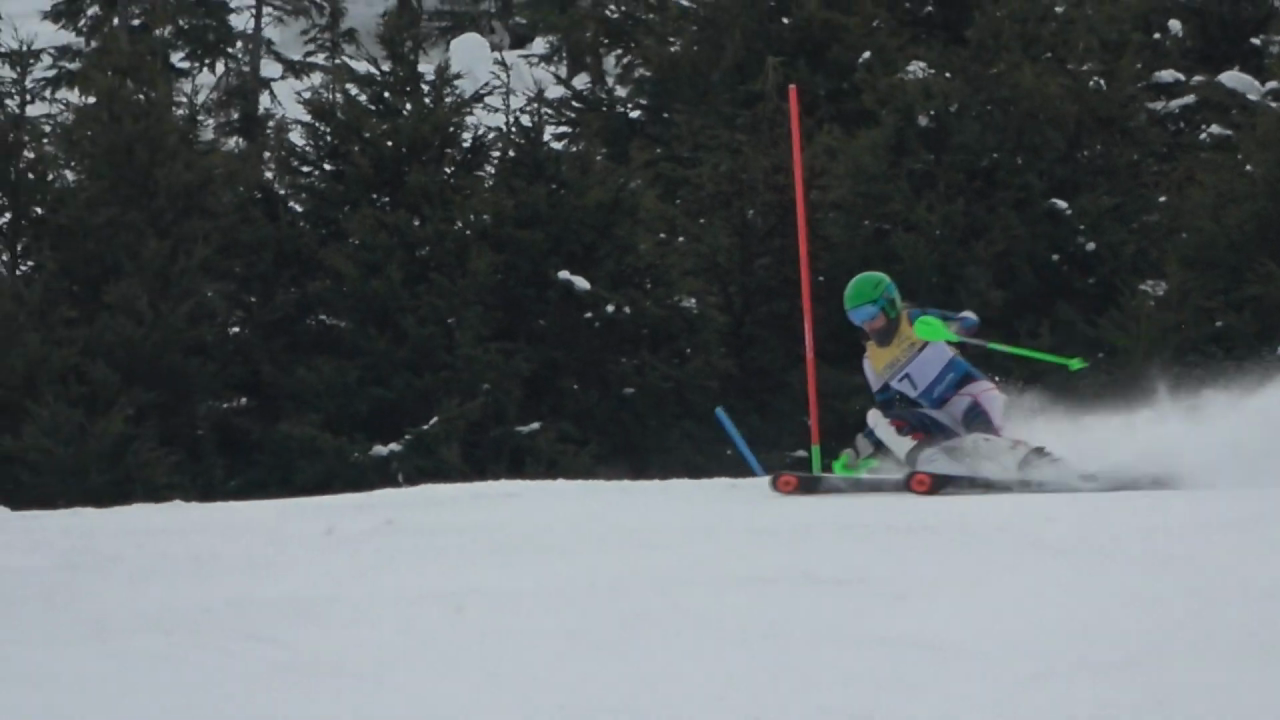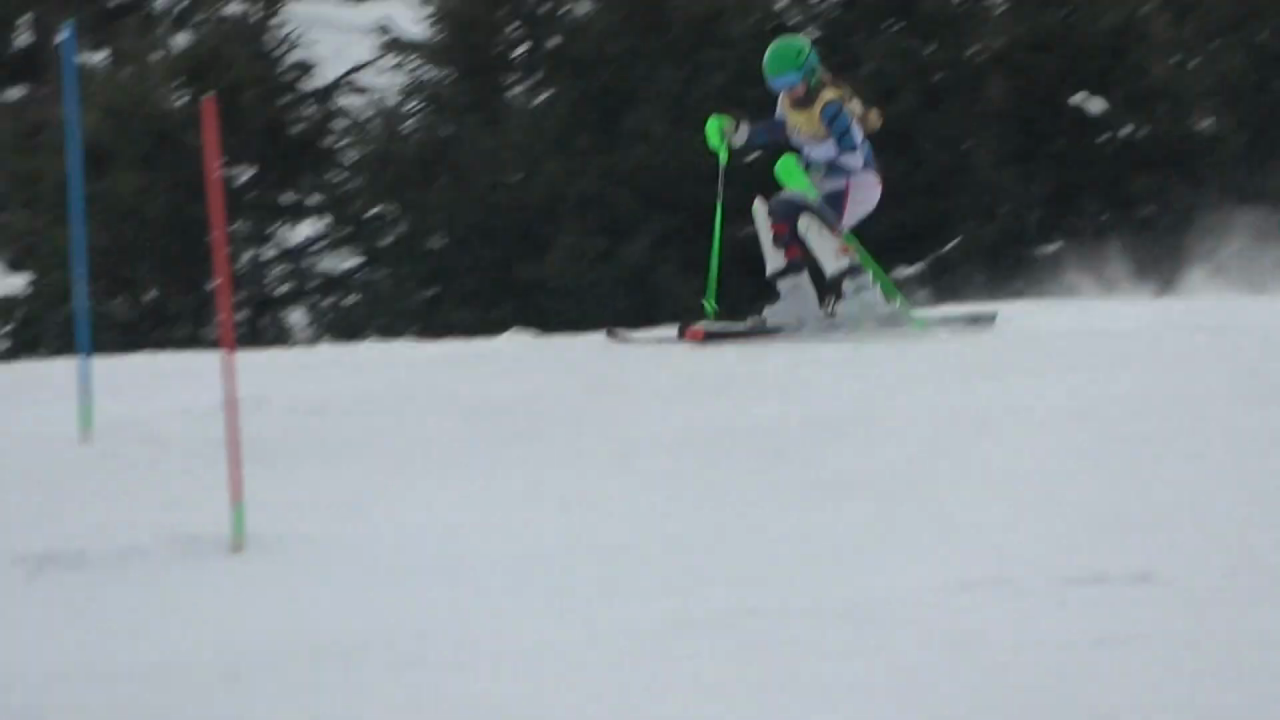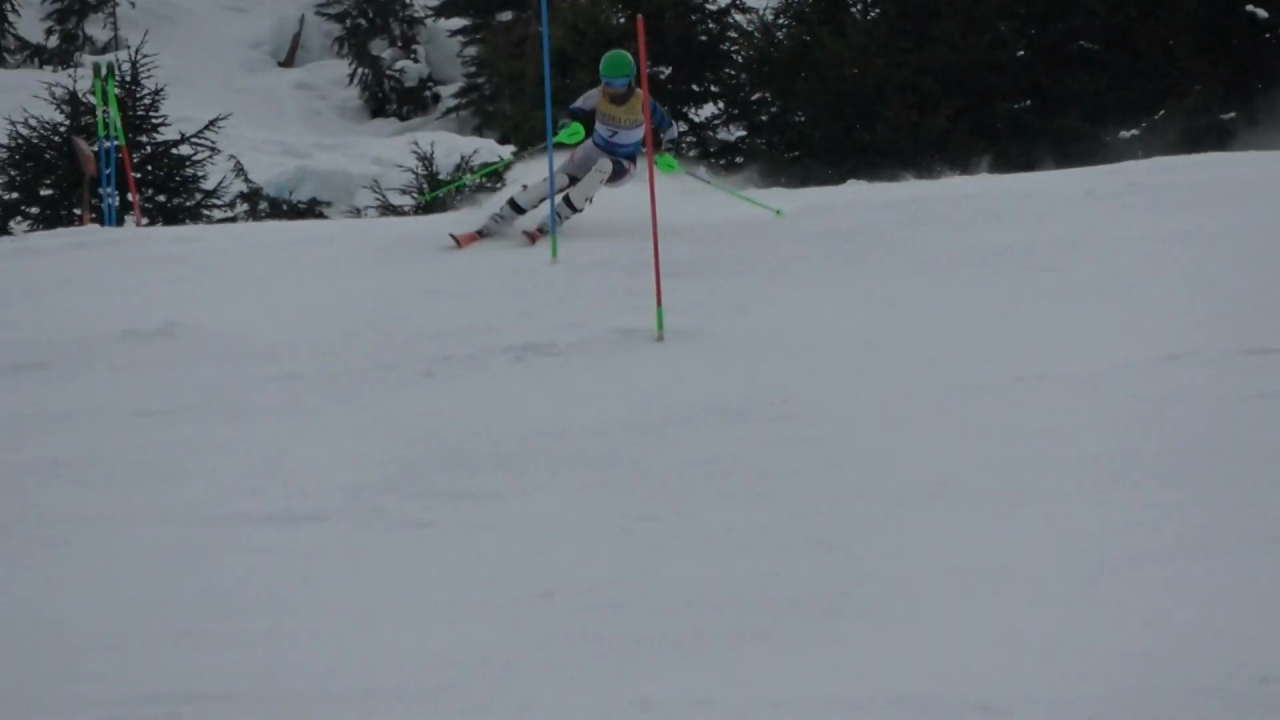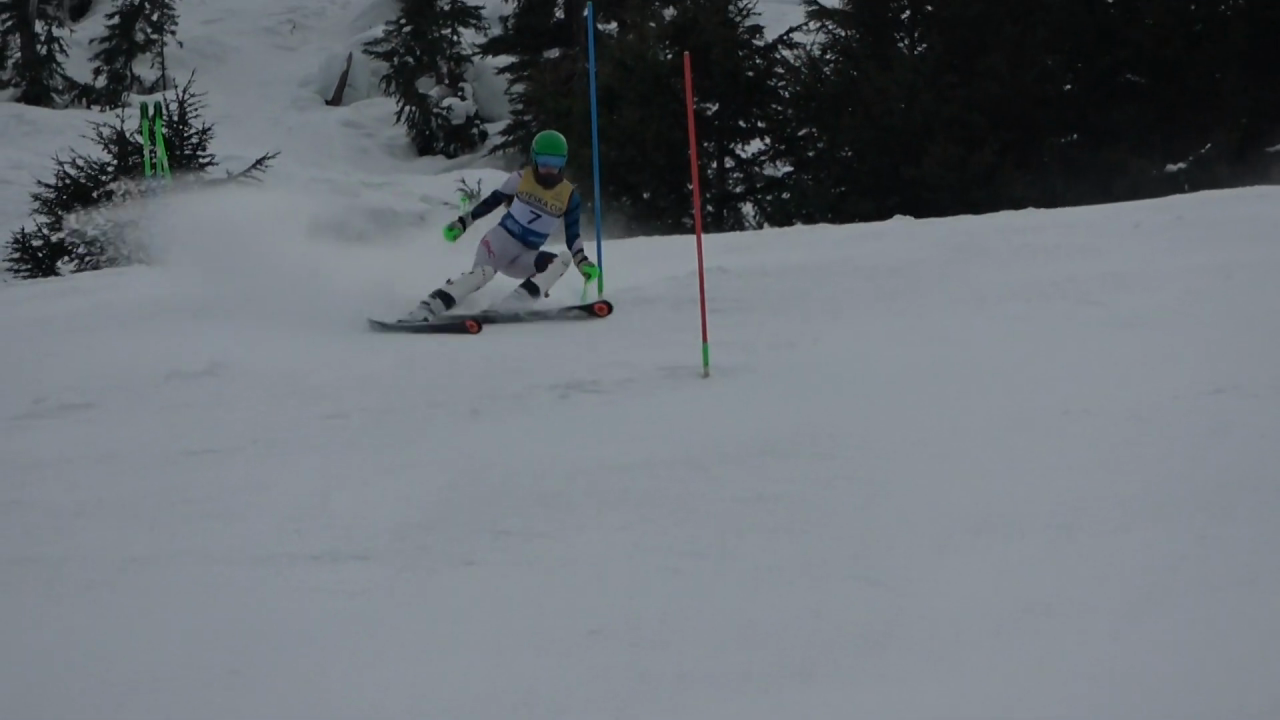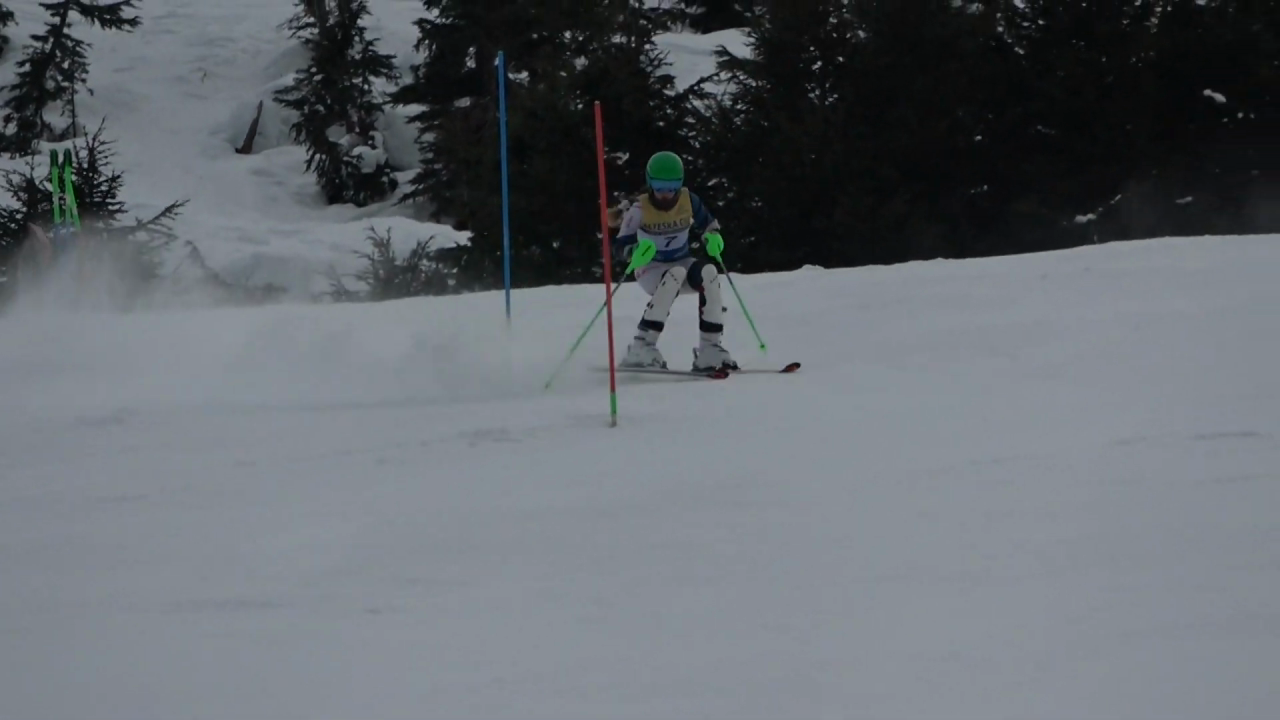
dt=0.5s
person 1, frame 1
left shoulder: (913, 321)
right shoulder: (872, 360)
left elbow: (970, 321)
right elbow: (887, 407)
left wrist: (949, 329)
right wrist: (859, 450)
left hip: (973, 394)
right hip: (943, 417)
right knee: (877, 417)
person 1, frame 2
left shoulder: (831, 105)
right shoulder: (788, 101)
left elbow: (854, 157)
right elbow: (775, 131)
left wrist: (818, 173)
right wrist: (736, 130)
left hip: (859, 183)
right hip: (825, 182)
left knee: (808, 222)
right knee: (766, 211)
left ankle: (857, 290)
person 1, frame 3
left shoulder: (643, 103)
right shoulder: (598, 95)
left elbow: (669, 126)
right elbow: (571, 115)
left wrist: (667, 152)
right wrist: (567, 127)
left hip: (622, 165)
right hip: (593, 151)
left knee: (604, 167)
right knee: (556, 182)
left ankle: (553, 220)
right ankle: (499, 220)
person 1, frame 4
left shoulder: (569, 195)
right shoulder: (522, 178)
left elbow: (572, 234)
right elbow: (495, 199)
left wrist: (582, 262)
right wrist: (463, 222)
left hip: (524, 258)
right hip: (501, 239)
left knee: (563, 260)
right knee: (483, 273)
left ankle: (515, 305)
right ankle: (427, 311)
person 1, frame 5
left shoulder: (687, 199)
right shoulder: (639, 208)
left elbow: (710, 223)
right elbow: (621, 245)
left wrist: (713, 237)
right wrist: (636, 251)
left hip: (683, 263)
right hip: (650, 272)
left knee: (709, 272)
right knee: (676, 274)
left ankle: (710, 353)
right ankle: (641, 348)
